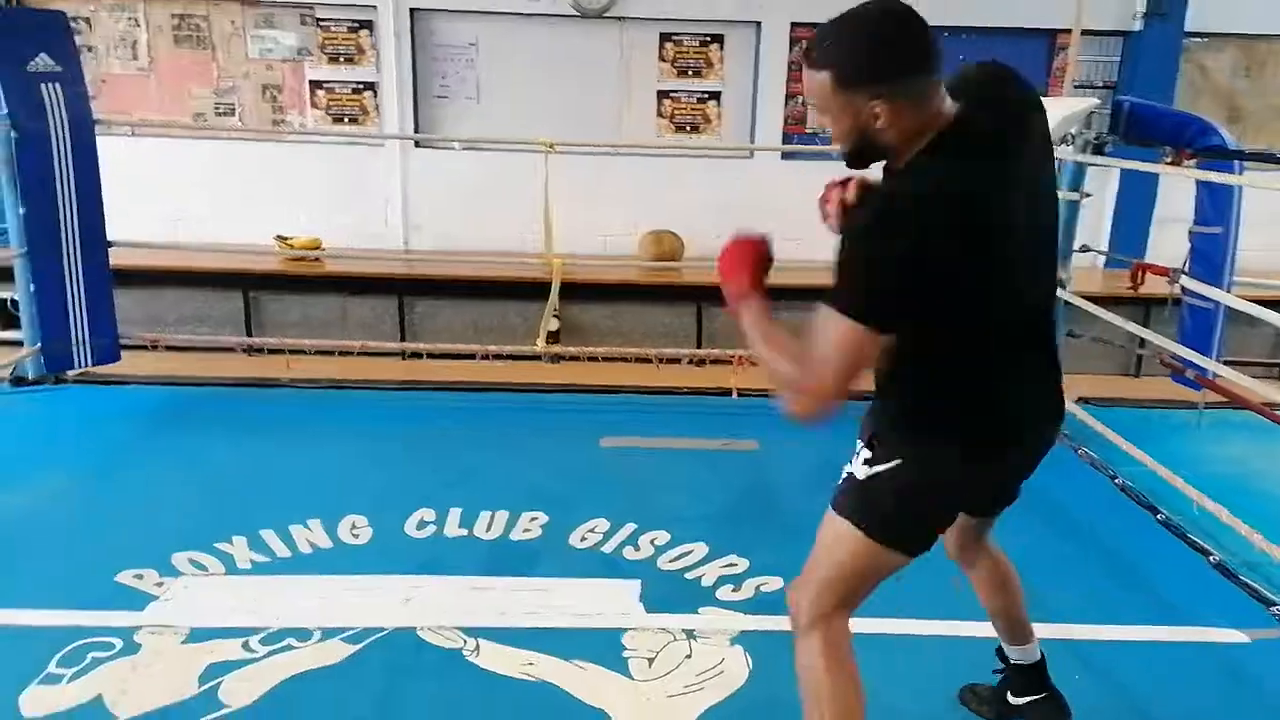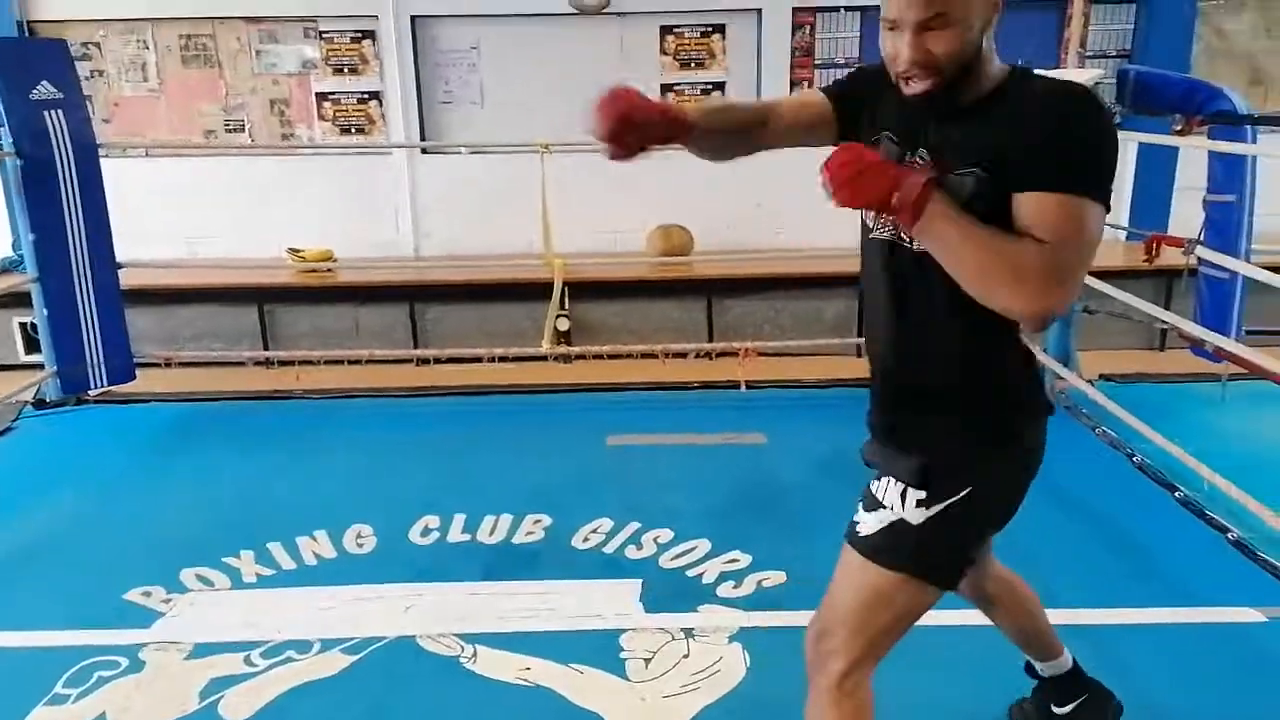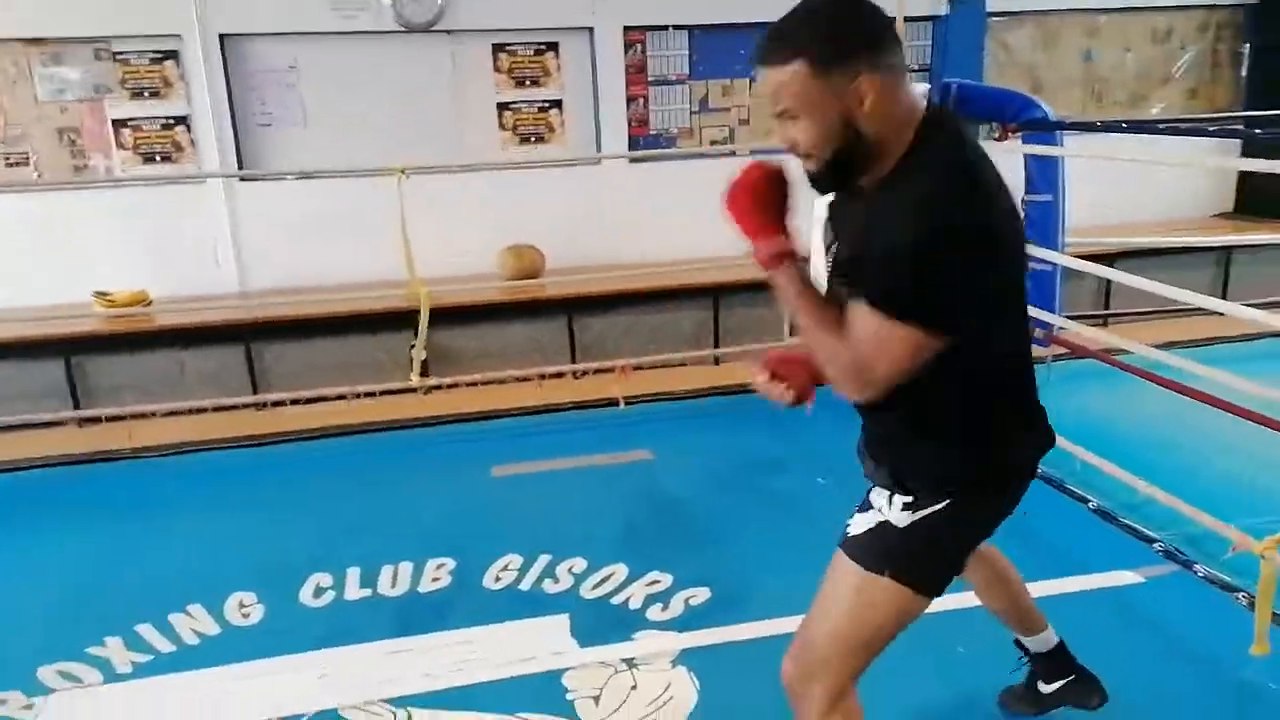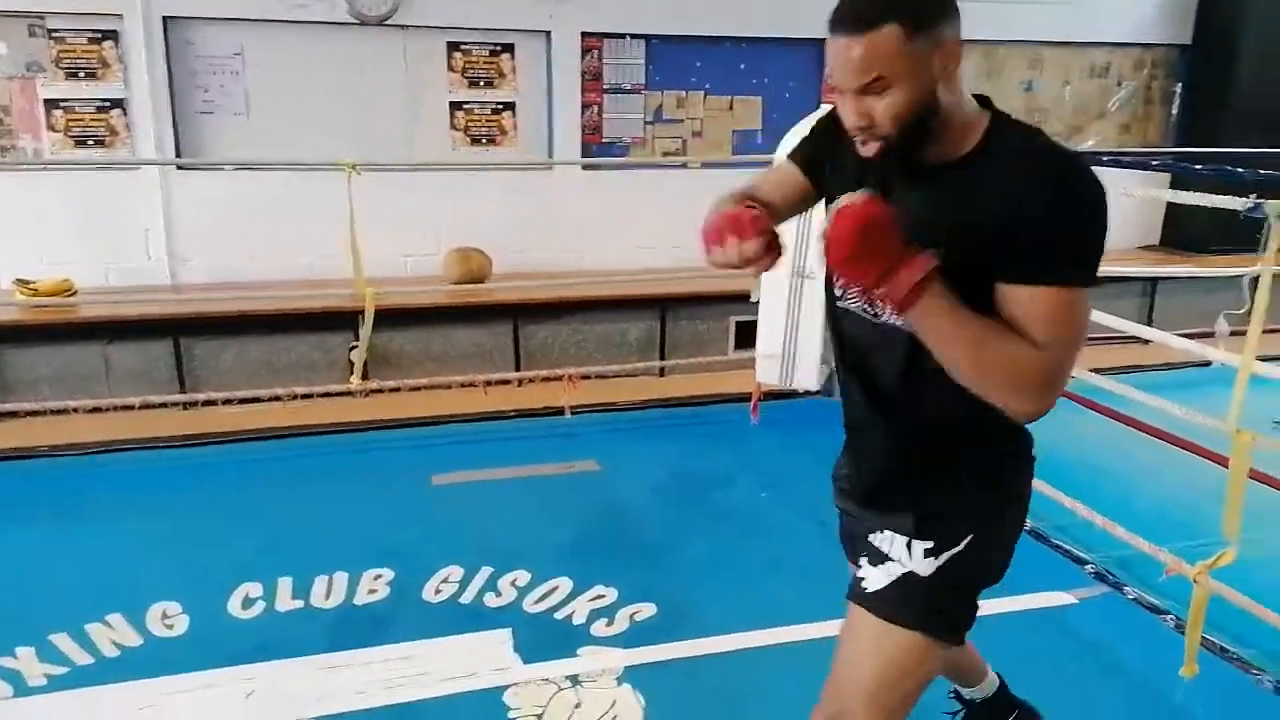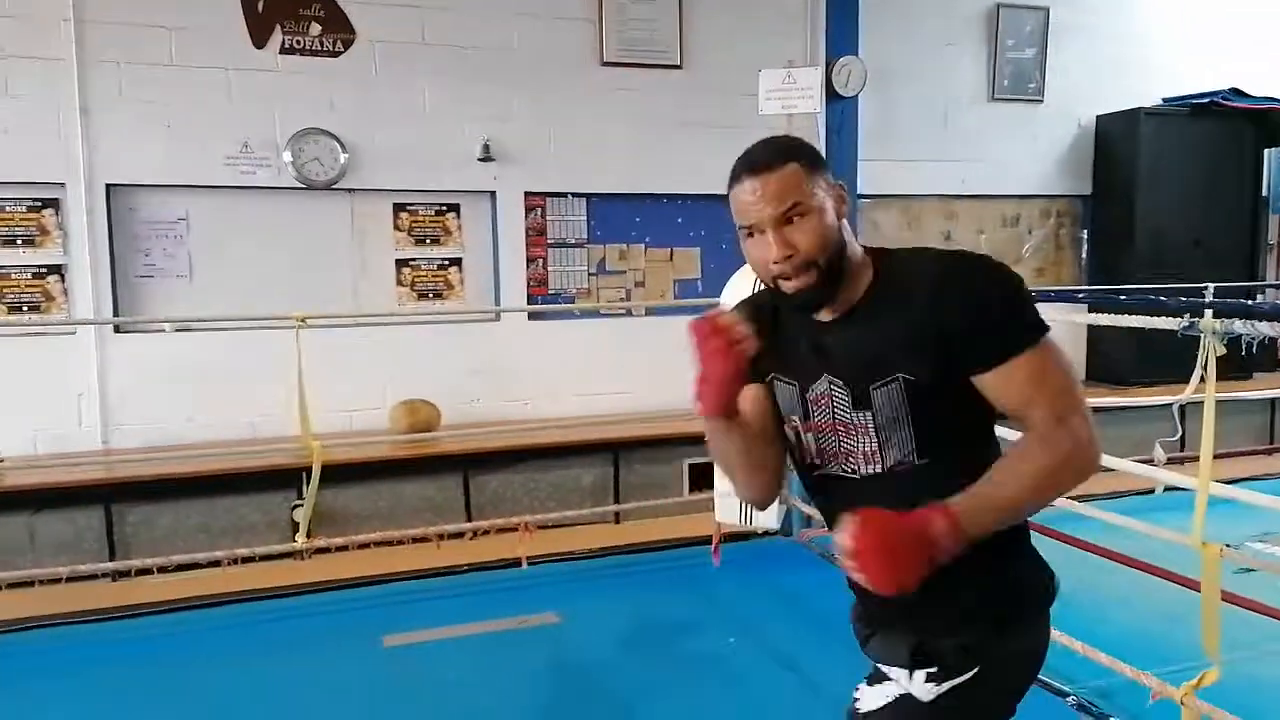
dt=1s
person 1, frame 1
left shoulder: (897, 226)
right shoulder: (996, 94)
left elbow: (809, 394)
left wrist: (743, 291)
left hip: (951, 433)
right hip: (1030, 415)
left knee: (814, 614)
right knee: (967, 539)
person 1, frame 2
left shoulder: (1062, 117)
right shoulder: (887, 96)
left elbow: (1040, 290)
right elbow: (757, 126)
left wrist: (910, 195)
right wrist: (664, 121)
left hip: (965, 437)
right hip: (922, 421)
left knee: (836, 653)
right knee: (970, 568)
person 1, frame 3
left shoulder: (928, 217)
left elbow: (860, 375)
right elbow: (871, 314)
left wrist: (773, 251)
right wrist: (811, 358)
left hip: (946, 465)
right hip: (987, 431)
right knee: (958, 548)
person 1, frame 4
left shoulder: (1051, 186)
right shoulder: (849, 141)
left elbow: (1029, 388)
right elbow: (758, 201)
left wrist: (906, 279)
right wrist: (733, 227)
left hip: (953, 500)
right hip: (875, 472)
right knee: (918, 629)
person 1, frame 5
left shoulder: (960, 286)
right shoulder: (760, 328)
left elbow: (1071, 441)
right elbow: (758, 487)
left wrist: (938, 527)
right wrist: (717, 398)
left hip: (973, 629)
right hip: (897, 618)
